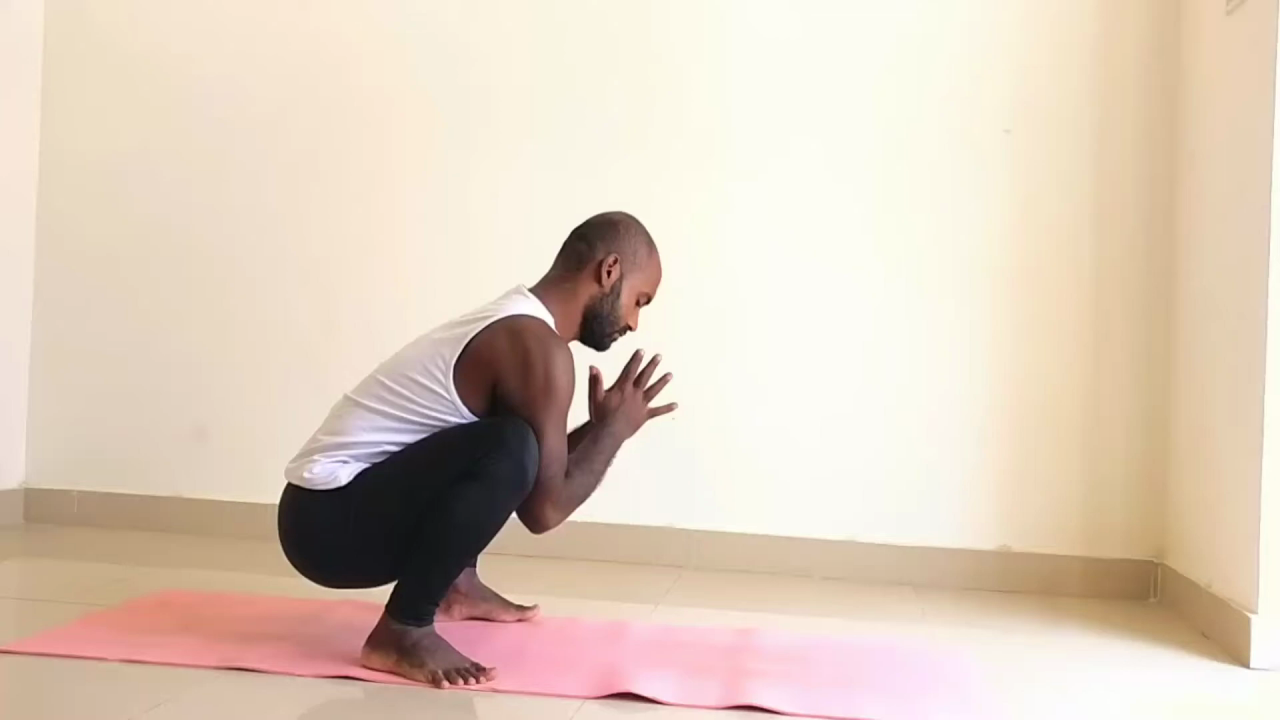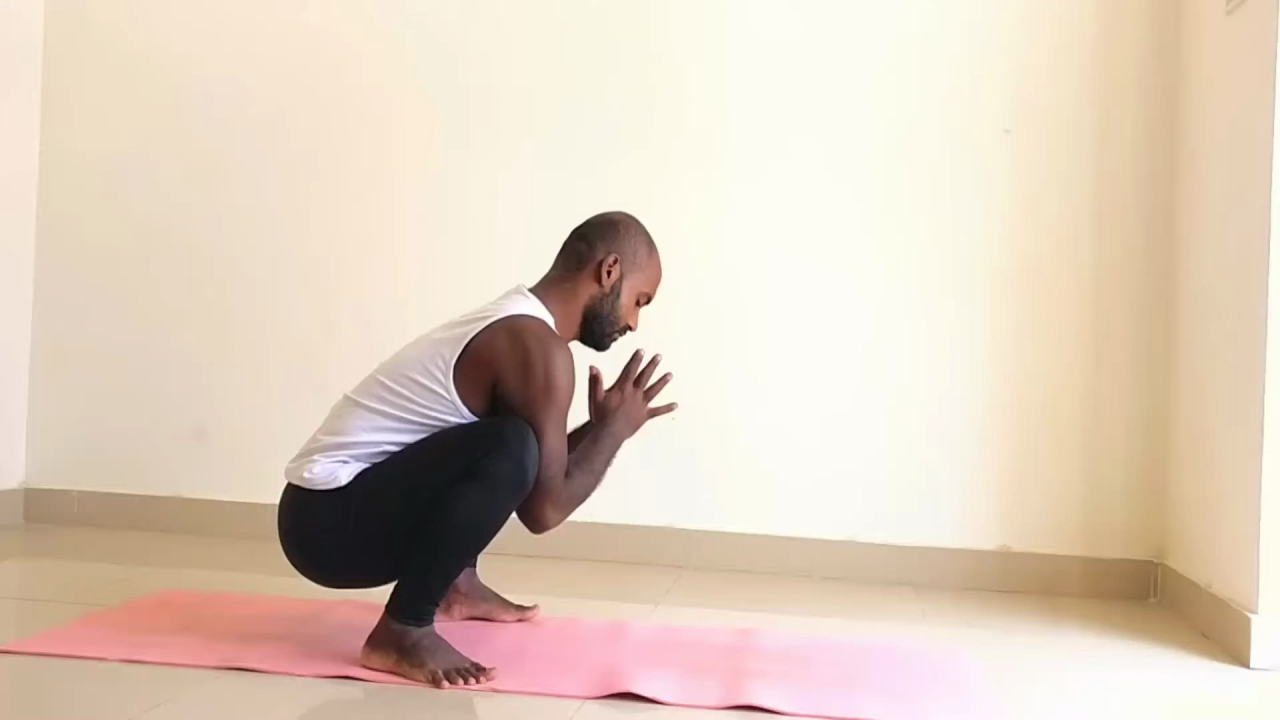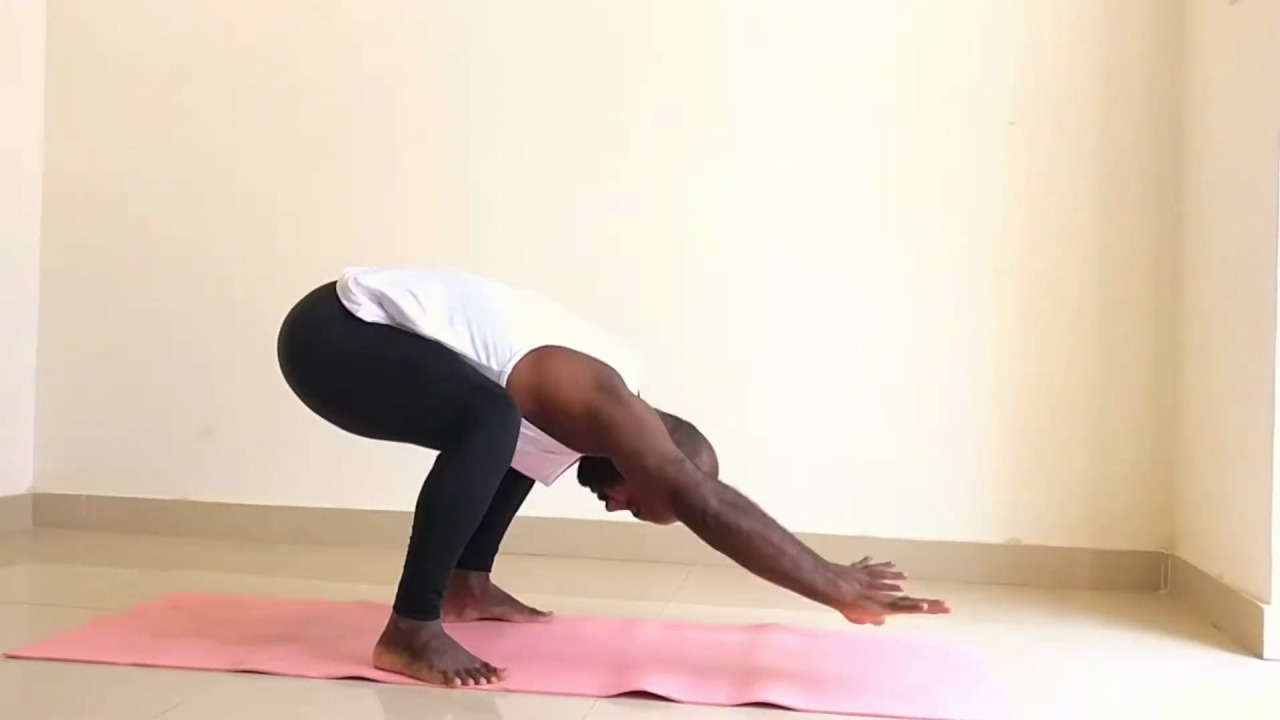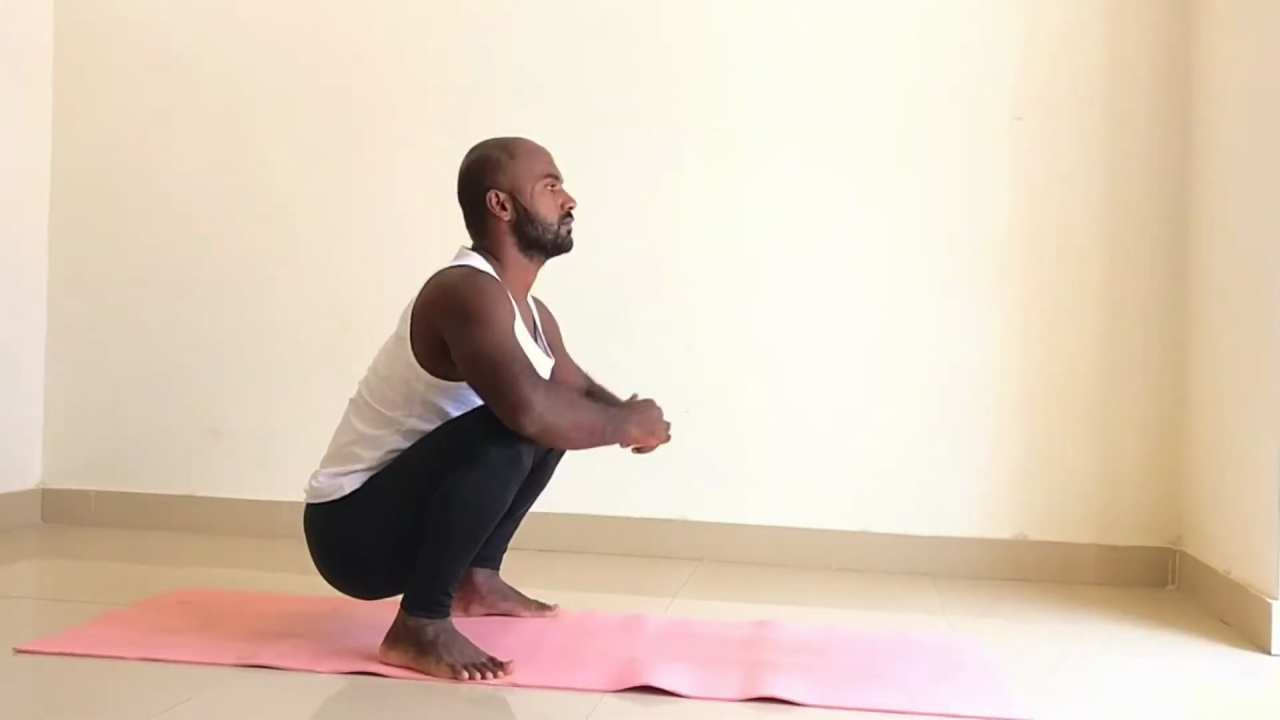
dt=0.4s
person 1, frame 1
left shoulder: (515, 326)
right shoulder: (537, 346)
left elbow: (543, 471)
right elbow: (543, 509)
left wrist: (603, 427)
right wrist: (614, 429)
left hip: (358, 504)
right hip: (330, 525)
right knee: (509, 449)
left ankle: (457, 585)
right ankle: (402, 632)
person 1, frame 2
left shoulder: (550, 360)
right shoulder: (525, 345)
right elbow: (537, 515)
left wrist: (613, 424)
right wrist: (608, 429)
right hip: (326, 518)
right knee: (520, 451)
left ankle: (453, 583)
right ankle: (399, 631)
person 1, frame 3
left shoulder: (605, 395)
right shoulder: (607, 401)
left elbow: (718, 500)
right elbow: (714, 515)
left wrist: (834, 575)
right wrist: (842, 588)
left hip: (372, 324)
right hip: (333, 332)
right knee: (488, 423)
left ankle: (467, 584)
right ankle: (410, 631)
person 1, frame 4
left shoulder: (530, 312)
right shoulder: (469, 294)
left elbow: (587, 397)
right elbow: (534, 415)
left wrist: (630, 420)
right wrist: (629, 426)
left hip: (404, 520)
right hip: (354, 532)
left knee: (563, 425)
right knee: (508, 435)
left ankle: (478, 580)
right ankle: (420, 628)
